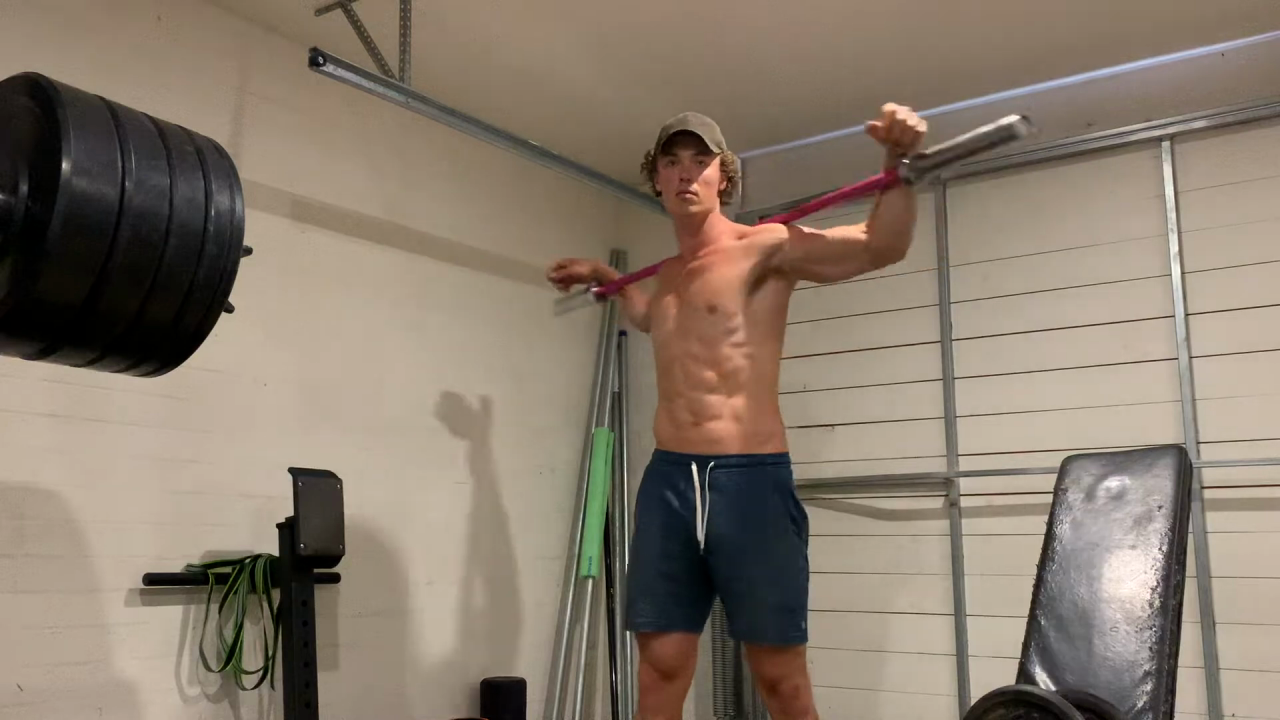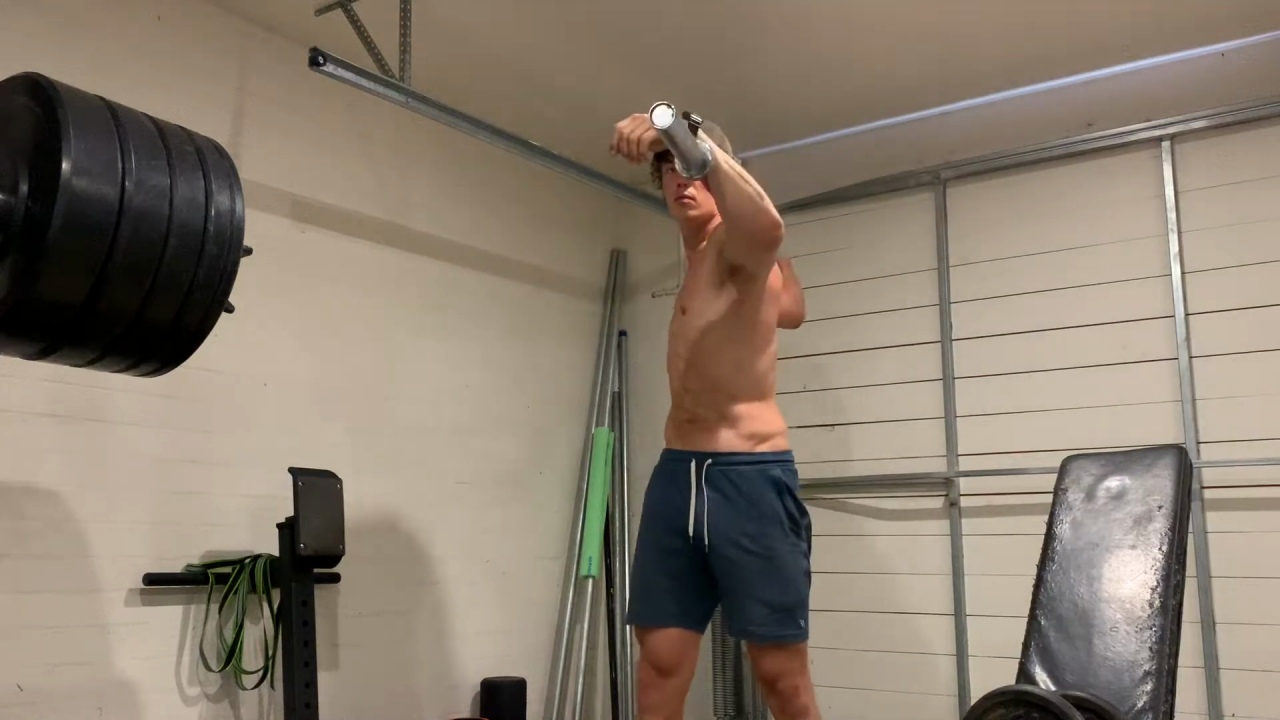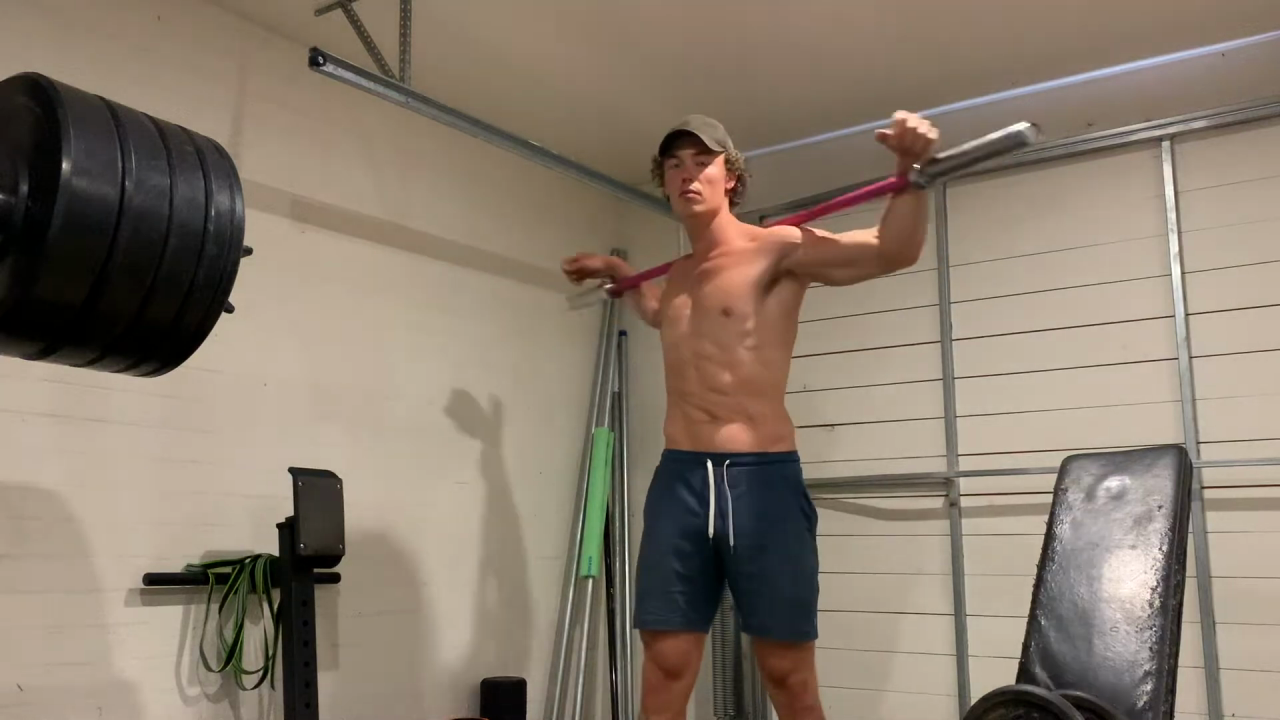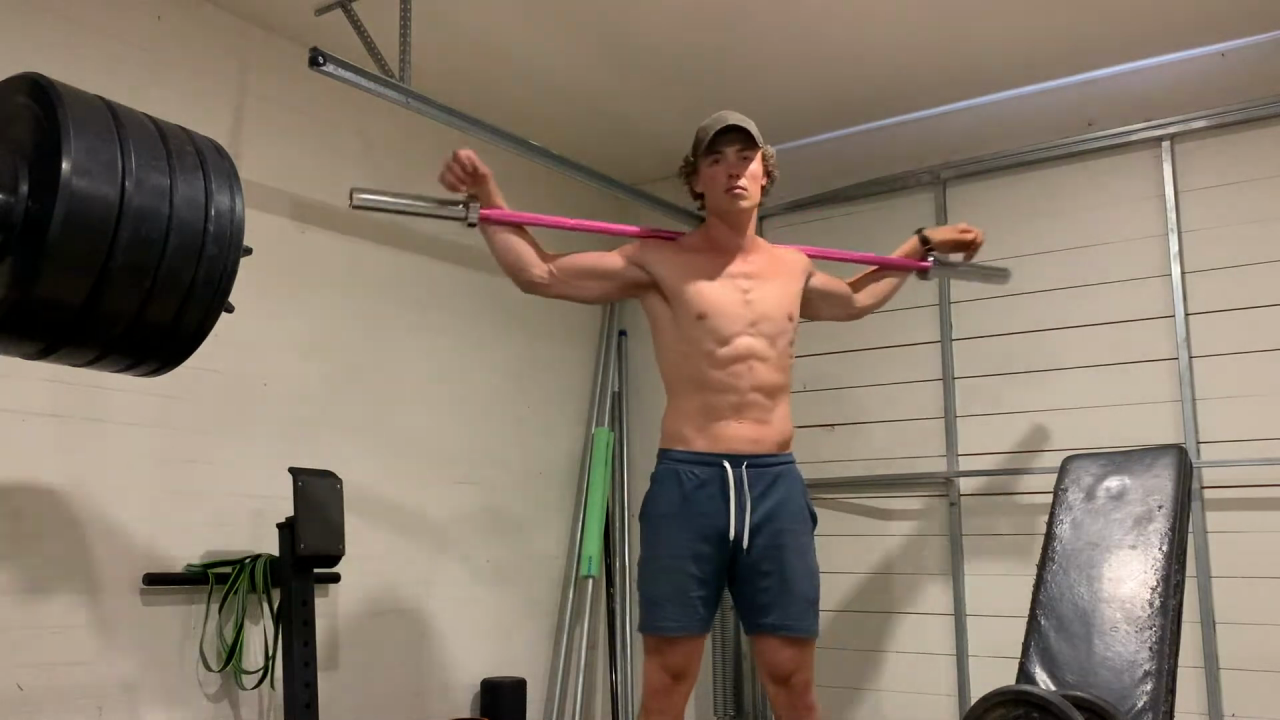
dt=0.5s
person 1, frame 1
left shoulder: (765, 248)
right shoulder: (667, 275)
left elbow: (881, 246)
left wrist: (901, 158)
right wrist: (610, 281)
left hip: (753, 482)
right hip: (668, 481)
right knee: (660, 668)
person 1, frame 2
left shoulder: (736, 244)
right shoulder: (708, 264)
left elbow: (765, 225)
right elbow: (789, 307)
left wrist: (697, 142)
left hip: (751, 478)
right hip: (677, 476)
right knee: (660, 666)
person 1, frame 3
left shoulder: (777, 249)
right shoulder: (676, 277)
left elbow: (895, 249)
left wrist: (909, 167)
right wrist: (617, 274)
left hip: (765, 481)
right hip: (679, 481)
right knee: (666, 667)
person 1, frame 4
left shoulder: (794, 266)
right shoulder: (657, 260)
left elbow: (853, 301)
right elbow: (539, 274)
left wrist: (923, 244)
right wrist: (485, 193)
left hip: (776, 484)
right hip: (688, 482)
